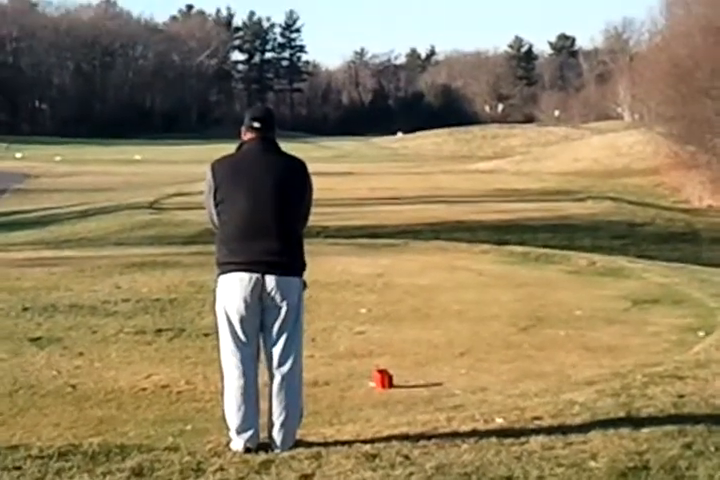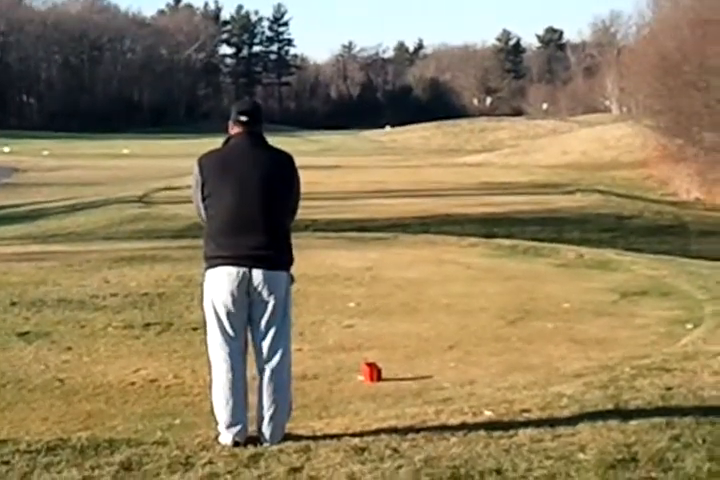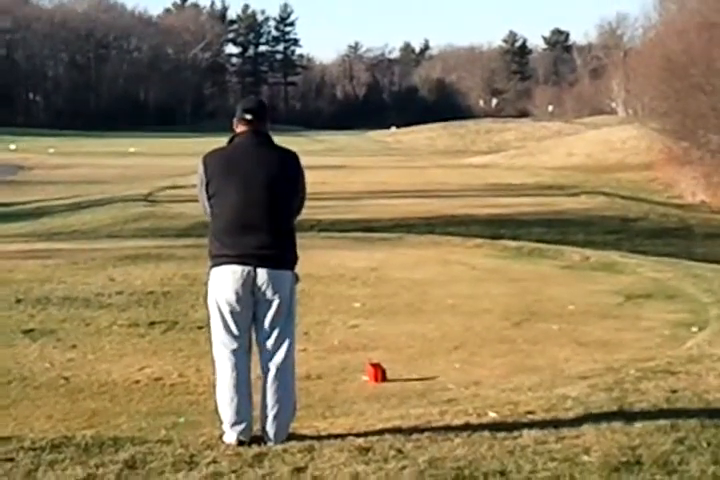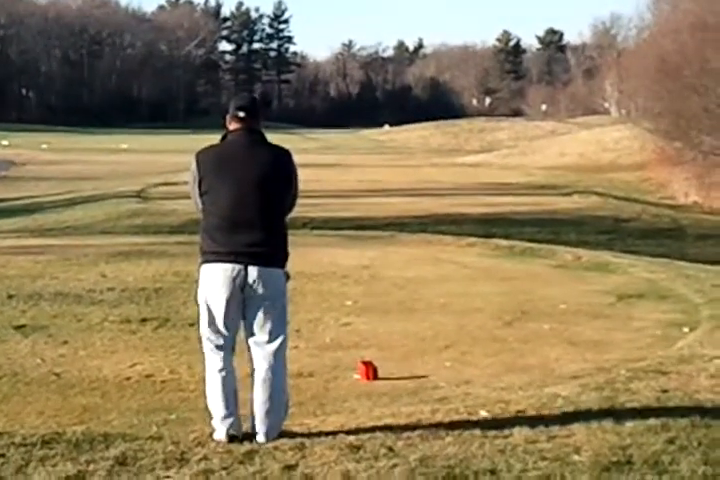
dt=0.5s
person 1, frame 1
left shoulder: (220, 169)
right shoulder: (295, 169)
left elbow: (215, 219)
right elbow: (301, 220)
left hip: (236, 274)
right hip: (284, 274)
left knee: (238, 360)
right knee: (285, 360)
left ankle: (243, 438)
right ankle: (283, 438)
person 1, frame 2
left shoulder: (207, 163)
right shoulder: (283, 162)
left elbow: (203, 213)
left hip: (223, 268)
right hip: (272, 268)
left knee: (226, 354)
right knee: (274, 354)
left ankle: (232, 431)
right ankle: (272, 431)
person 1, frame 3
left shoulder: (213, 162)
right shoulder: (287, 161)
left elbow: (209, 210)
left hip: (228, 267)
right hip: (276, 267)
left knee: (230, 351)
right knee: (277, 352)
left ankle: (236, 431)
right ankle: (276, 431)
person 1, frame 4
left shoulder: (205, 159)
right shoulder: (280, 159)
left elbow: (201, 205)
left hip: (219, 264)
right hip: (267, 265)
left knee: (218, 349)
right knee: (268, 349)
left ankle: (225, 426)
right ankle: (267, 428)
